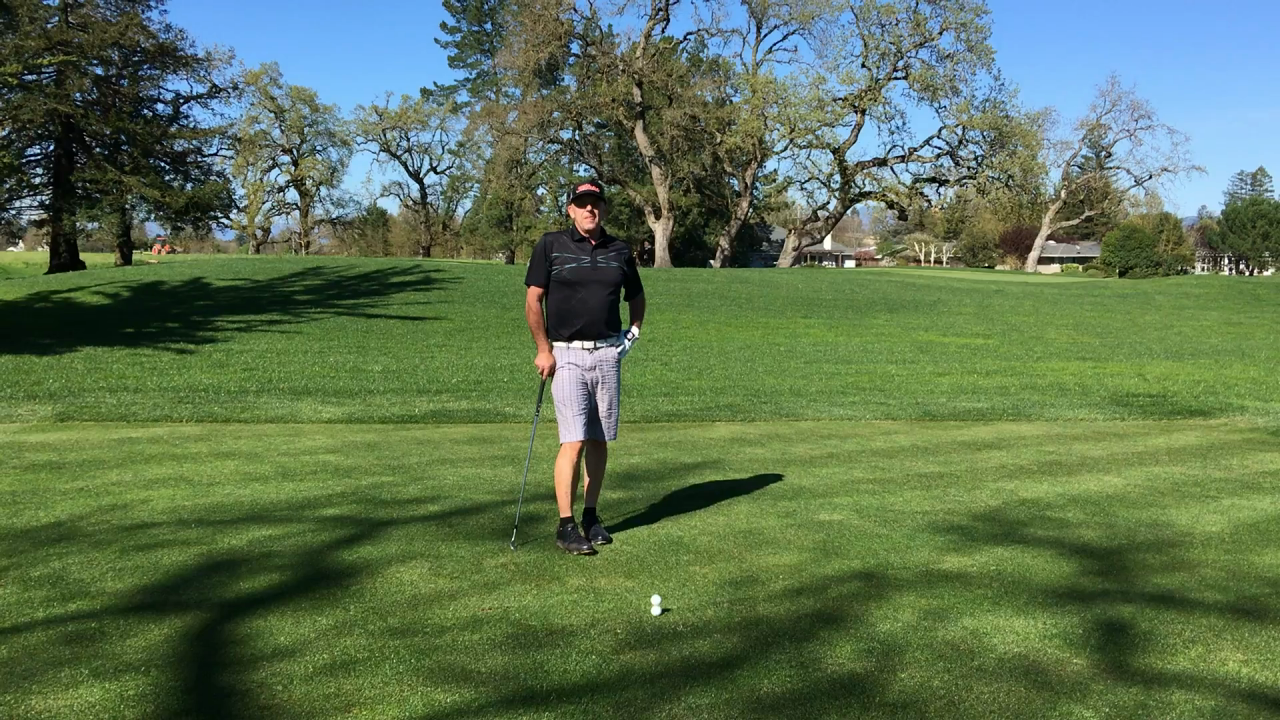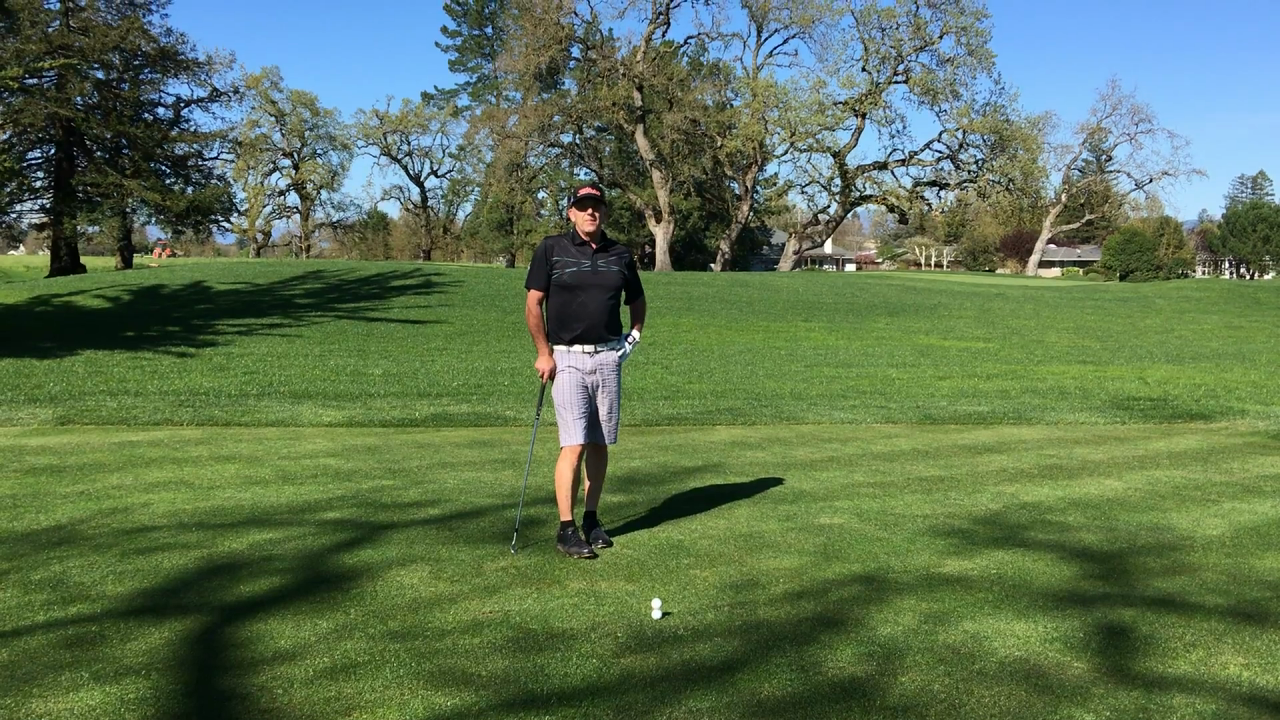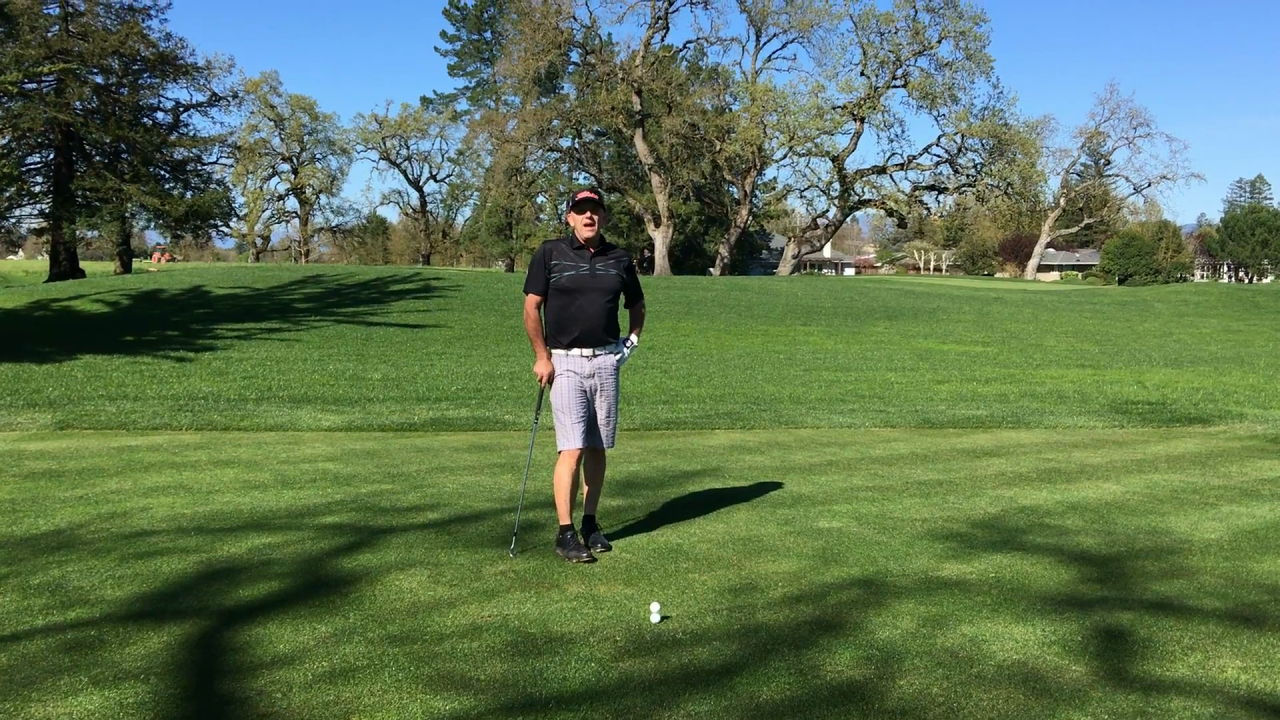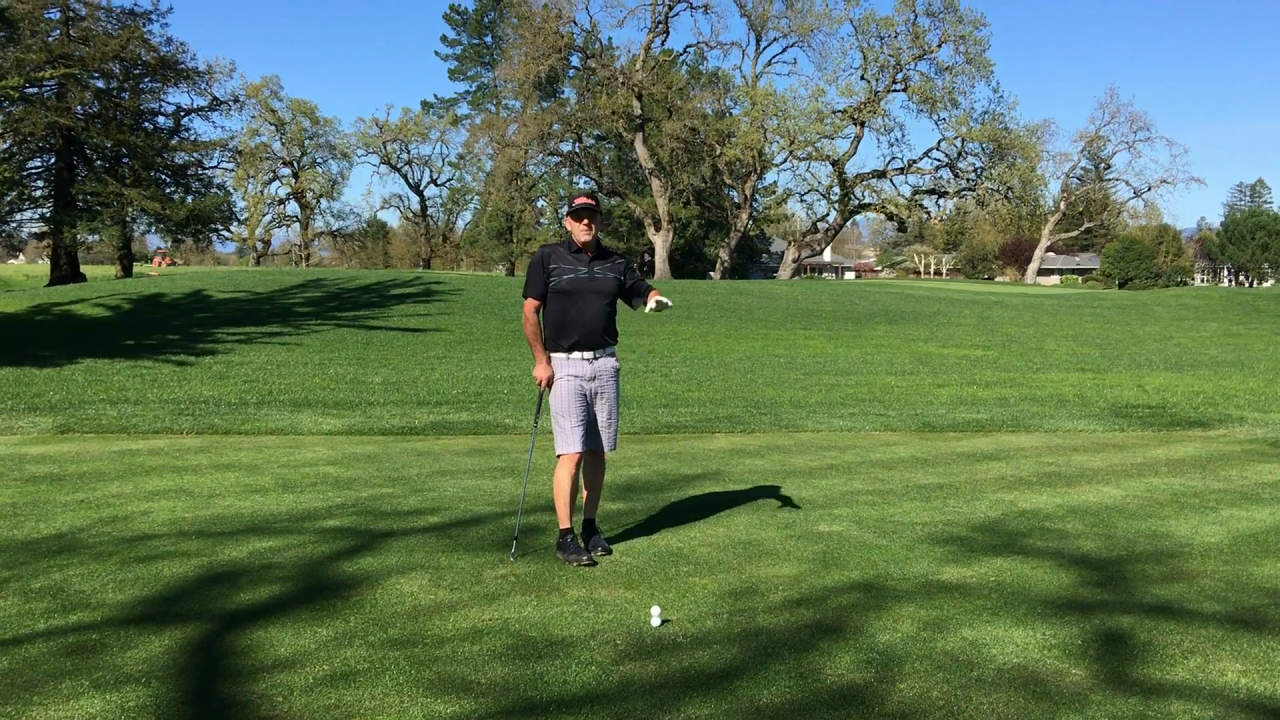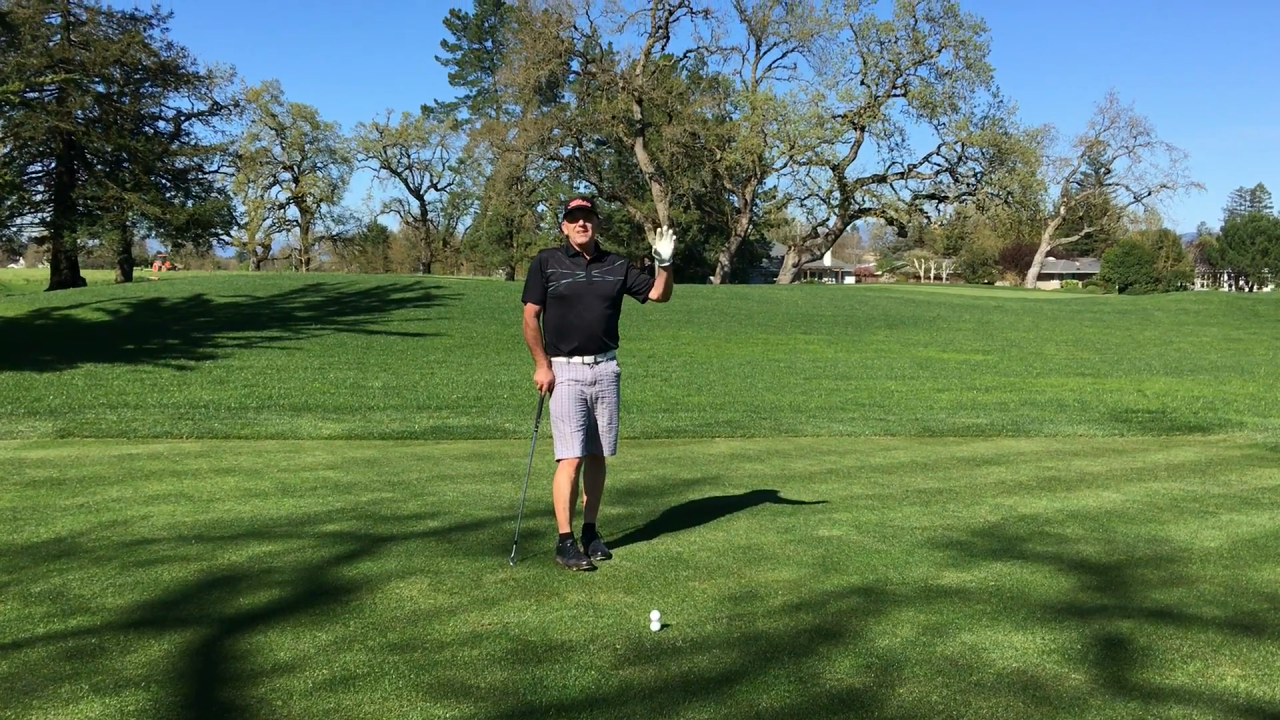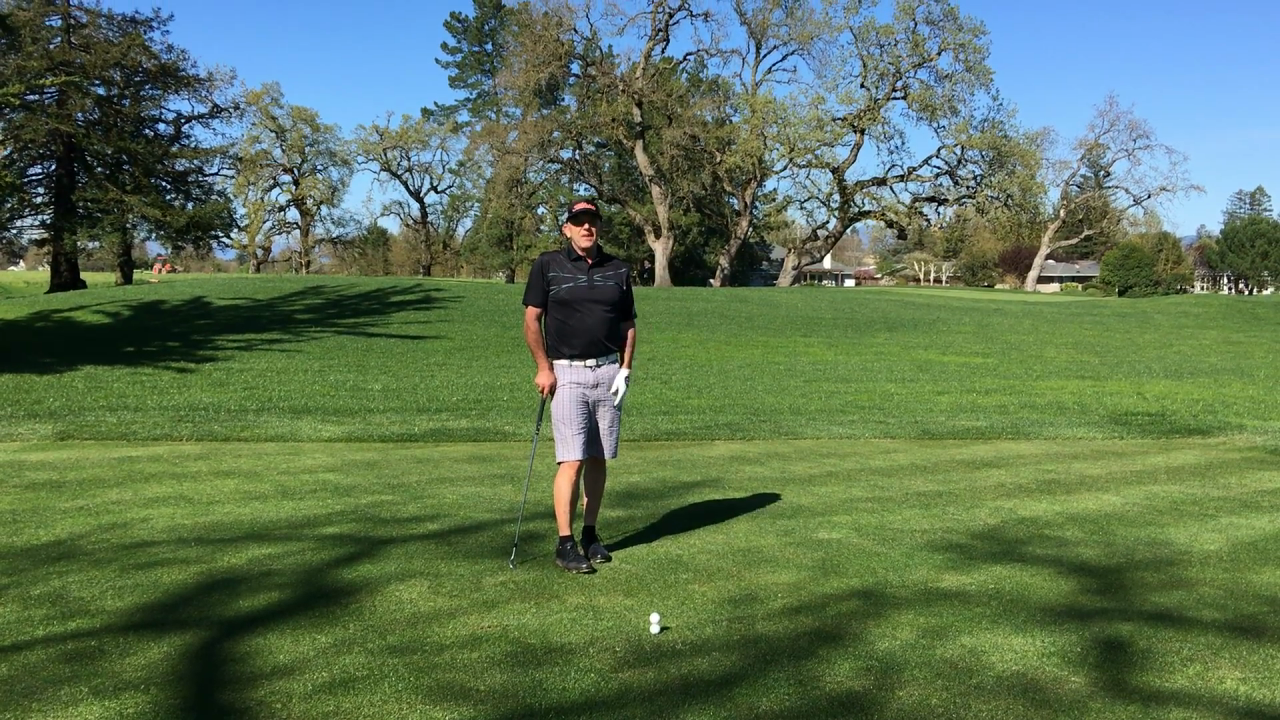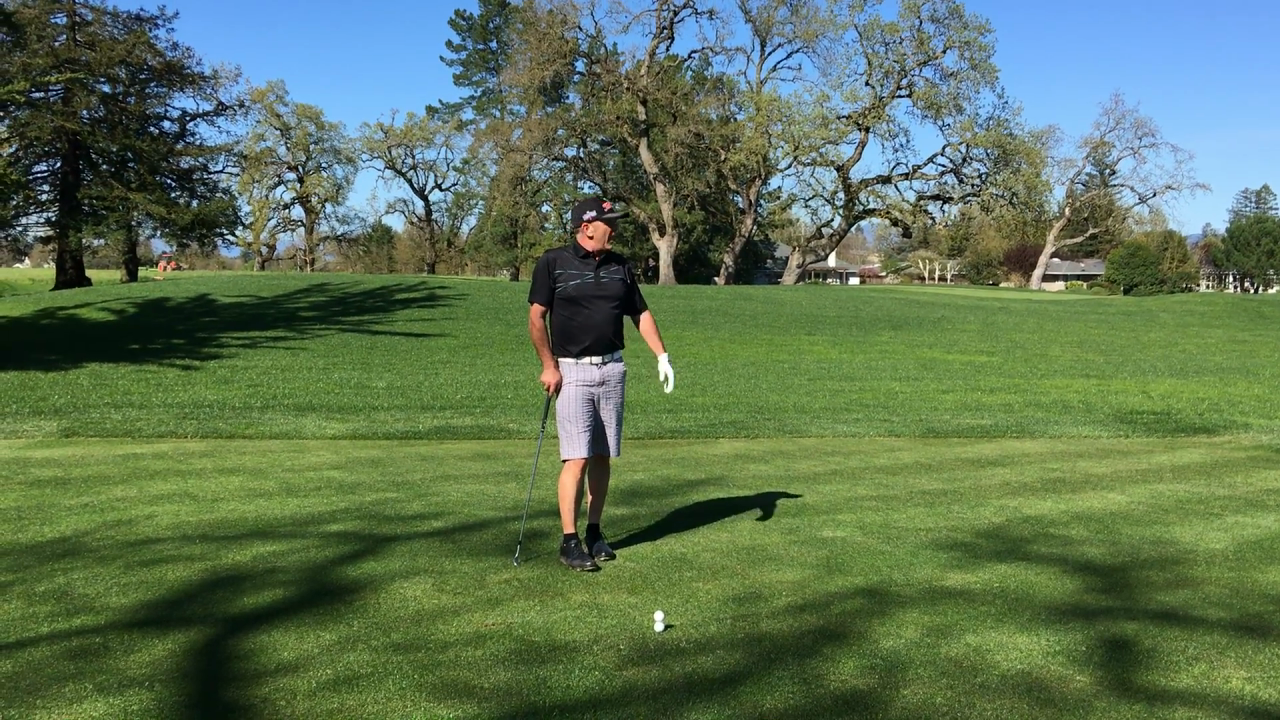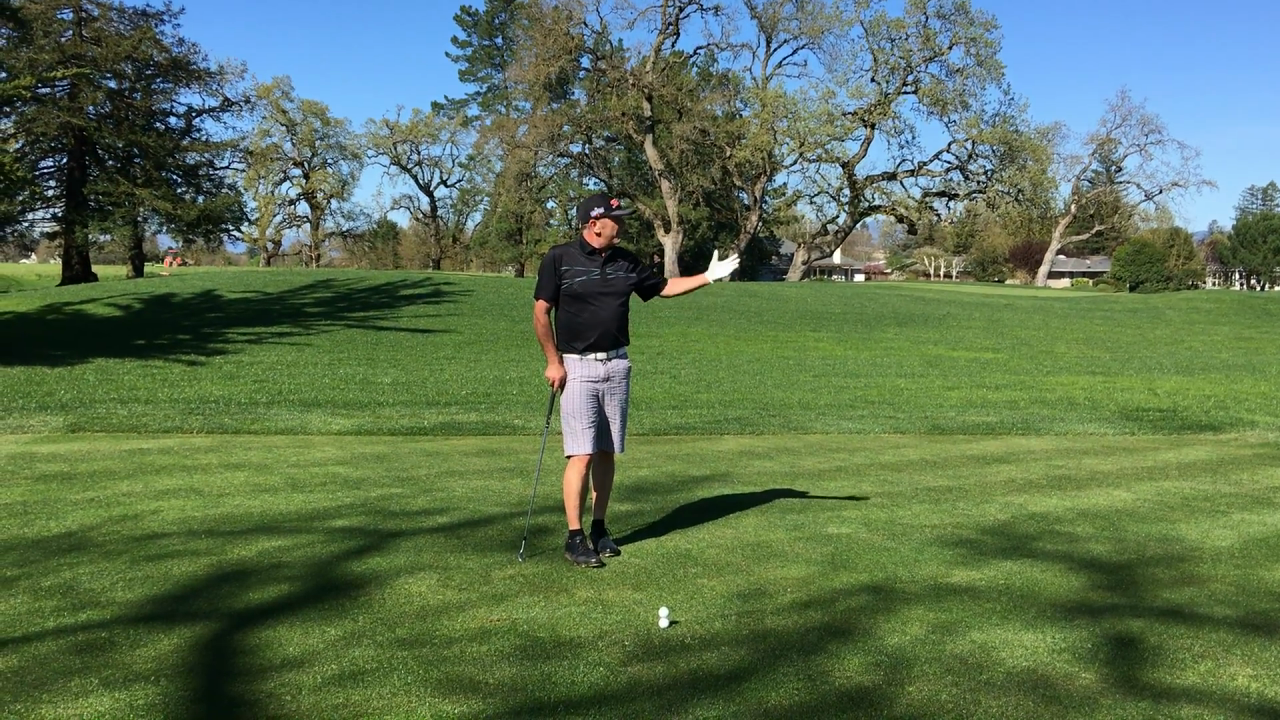
dt=0.4s
person 1, frame 1
left shoulder: (620, 251)
right shoulder: (551, 245)
left elbow: (636, 297)
right elbow: (533, 300)
left wrist: (632, 333)
right wrist: (543, 349)
left hip: (607, 353)
right hip: (566, 354)
left knee: (599, 440)
right knee: (573, 440)
left ankle: (591, 516)
right ankle: (565, 525)
person 1, frame 2
left shoulder: (620, 255)
right shoulder: (551, 249)
left elbow: (637, 301)
right elbow: (533, 304)
left wrist: (633, 336)
right wrist: (543, 353)
left hip: (608, 357)
right hip: (566, 358)
left knee: (599, 443)
right knee: (574, 444)
left ankle: (591, 519)
right ankle: (566, 528)
person 1, frame 3
left shoulder: (619, 258)
right shoulder: (550, 253)
left elbow: (637, 304)
right elbow: (531, 307)
left wrist: (631, 341)
right wrist: (541, 356)
left hip: (606, 361)
right hip: (565, 362)
left knee: (597, 447)
right knee: (572, 448)
left ankle: (590, 523)
right ankle: (565, 532)
person 1, frame 4
left shoulder: (616, 262)
right shoulder: (548, 257)
left elbow: (645, 296)
right elbow: (530, 311)
left wrist: (656, 301)
right wrist: (541, 360)
left hip: (605, 364)
right hip: (566, 366)
left knee: (598, 451)
right knee: (571, 452)
left ankle: (591, 526)
right ankle: (565, 536)
person 1, frame 5
left shoulder: (616, 265)
right shoulder: (546, 261)
left elbow: (659, 294)
right elbow: (530, 316)
left wrist: (664, 262)
right wrist: (542, 364)
left hip: (606, 368)
right hip: (565, 370)
left knee: (598, 455)
right knee: (571, 457)
left ankle: (590, 531)
right ankle: (565, 540)
person 1, frame 6
left shoulder: (618, 269)
right shoulder: (548, 264)
left elbow: (628, 322)
right elbow: (532, 318)
left wrist: (625, 370)
right wrist: (543, 368)
left hip: (607, 373)
right hip: (566, 373)
left knee: (597, 459)
right knee: (571, 460)
left ankle: (590, 534)
right ankle: (565, 543)
person 1, frame 7
left shoulder: (621, 266)
right shoulder: (553, 262)
left elbow: (641, 314)
right elbow: (537, 317)
left wrist: (662, 356)
right wrist: (549, 365)
left hip: (613, 369)
right hip: (572, 371)
left knee: (602, 457)
right knee: (576, 458)
left ankle: (594, 532)
right ankle: (569, 540)
person 1, frame 8
left shoulder: (627, 261)
right shoulder: (559, 258)
left elbow: (663, 287)
right elbow: (541, 312)
left wrist: (709, 276)
right wrist: (553, 362)
left hip: (617, 365)
right hip: (578, 367)
left knee: (607, 452)
right knee: (581, 454)
left ankle: (599, 528)
right ankle: (574, 537)
